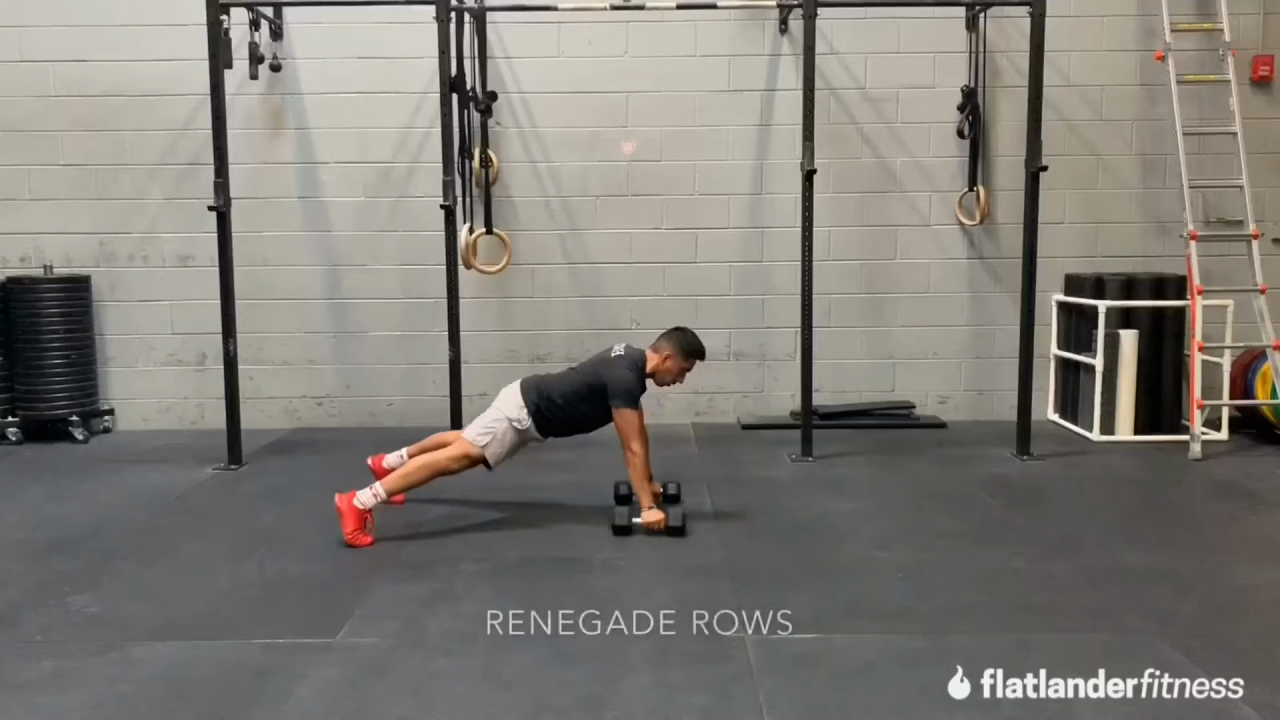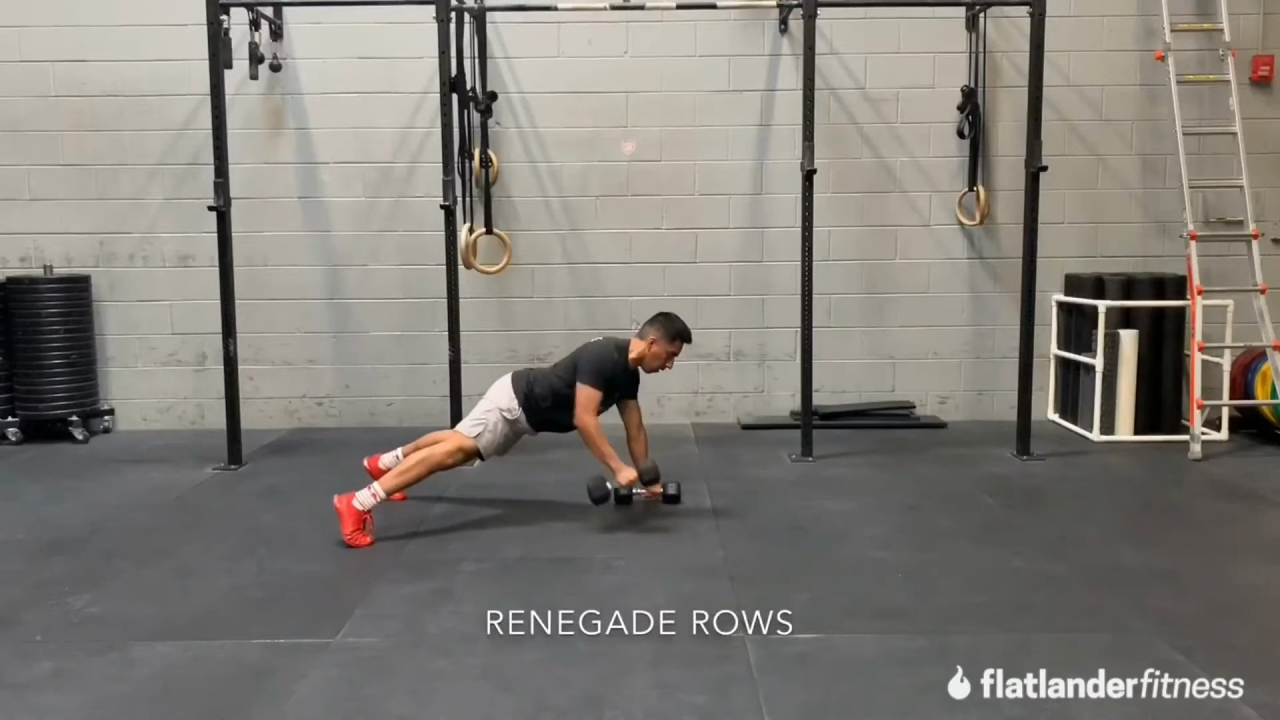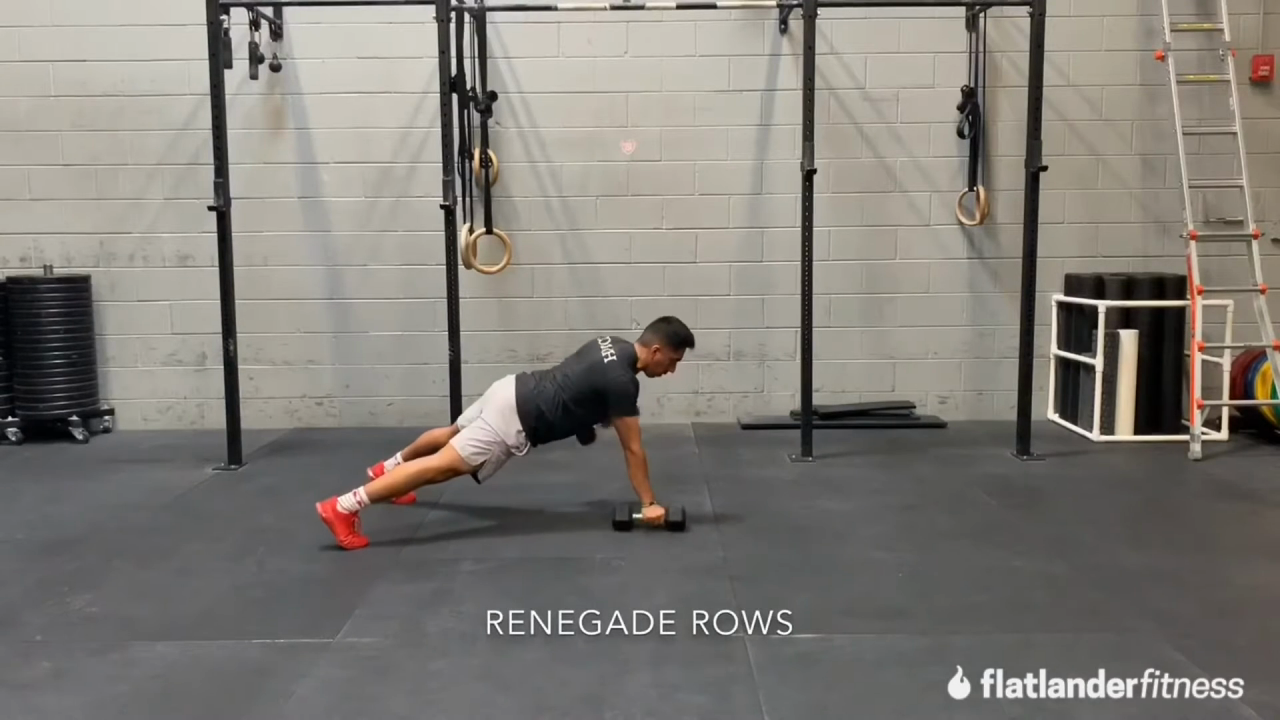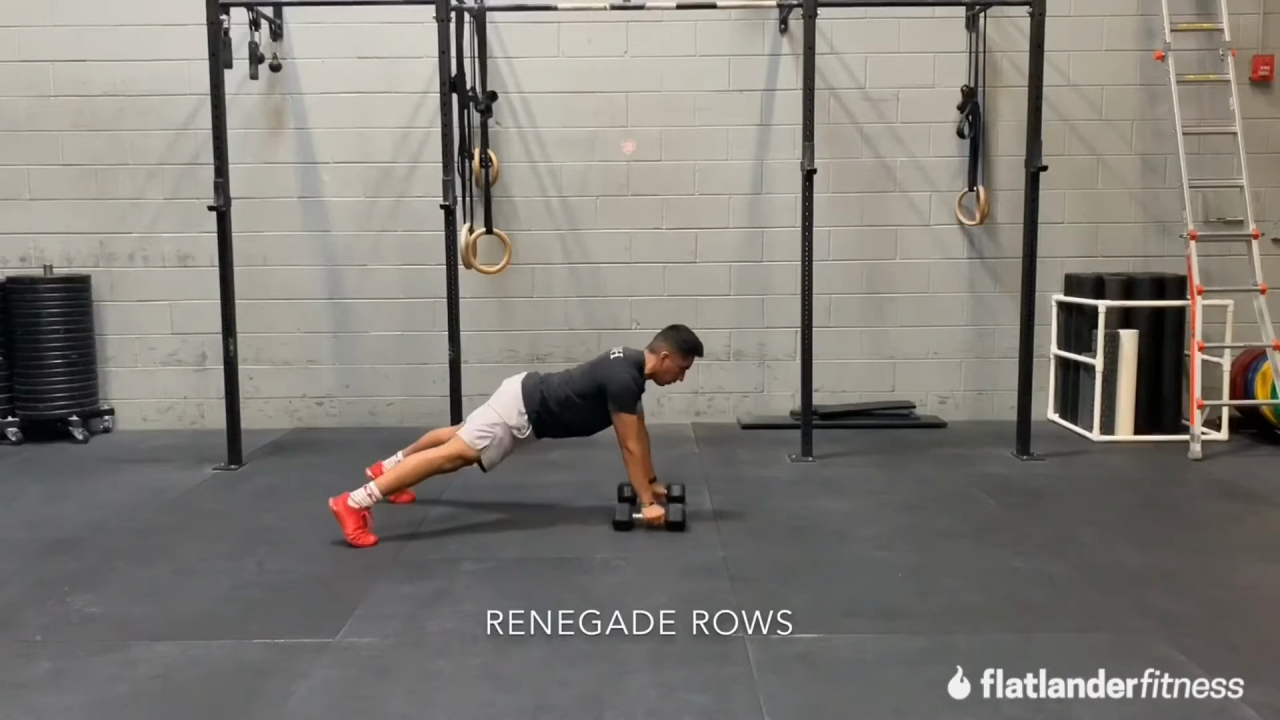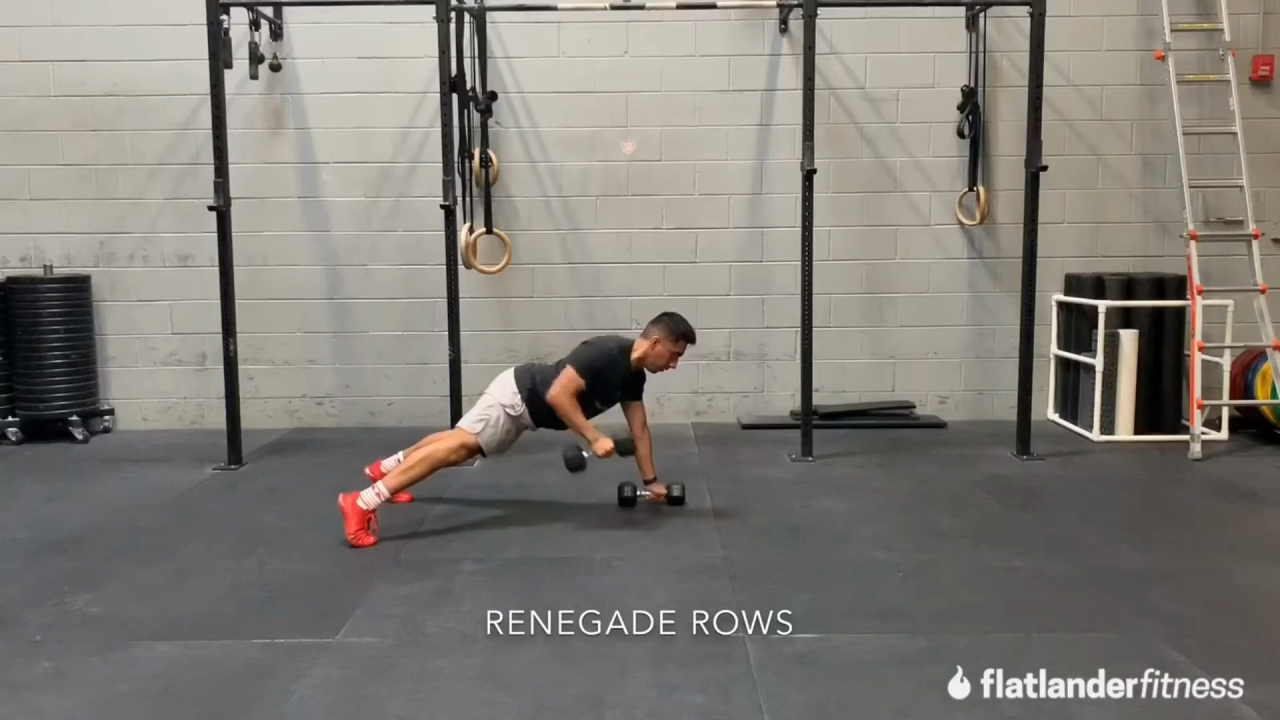
dt=1s
person 1, frame 1
left shoulder: (632, 362)
right shoulder: (625, 377)
left elbow: (638, 431)
right elbow: (632, 446)
left wrist: (649, 482)
right wrist: (647, 506)
left hip: (532, 404)
right hip: (526, 409)
left knee: (466, 441)
right knee: (460, 455)
left ankle: (389, 462)
right ankle: (359, 502)
person 1, frame 2
left shoulder: (629, 373)
right shoulder: (605, 356)
left elbow: (635, 429)
right elbow: (583, 420)
right wrist: (618, 468)
left hip: (528, 414)
right hip: (516, 399)
left knee: (457, 440)
right knee: (455, 450)
left ankle: (384, 462)
right ankle: (358, 503)
person 1, frame 3
left shoulder: (614, 345)
right shoulder: (622, 380)
right elbow: (633, 448)
left wrist: (604, 417)
right wrist: (649, 503)
left hip: (513, 389)
right hip: (518, 418)
left knee: (452, 435)
right knee: (444, 465)
left ankle: (387, 468)
right ankle: (344, 506)
person 1, frame 4
left shoulder: (631, 365)
right shoulder: (625, 379)
left elbow: (640, 431)
right elbow: (630, 446)
left wrist: (652, 482)
right wrist: (647, 503)
left hip: (526, 393)
right hip: (524, 409)
left knee: (458, 434)
right knee: (454, 454)
left ankle: (388, 466)
right ankle: (356, 502)
person 1, frame 5
left shoulder: (633, 374)
right shoulder: (607, 352)
left elbow: (639, 430)
right elbow: (557, 394)
left wrist: (651, 481)
right wrist: (595, 439)
left hip: (528, 409)
right hip: (519, 394)
left knee: (460, 440)
right knee: (458, 446)
left ankle: (386, 468)
right ankle: (363, 503)
